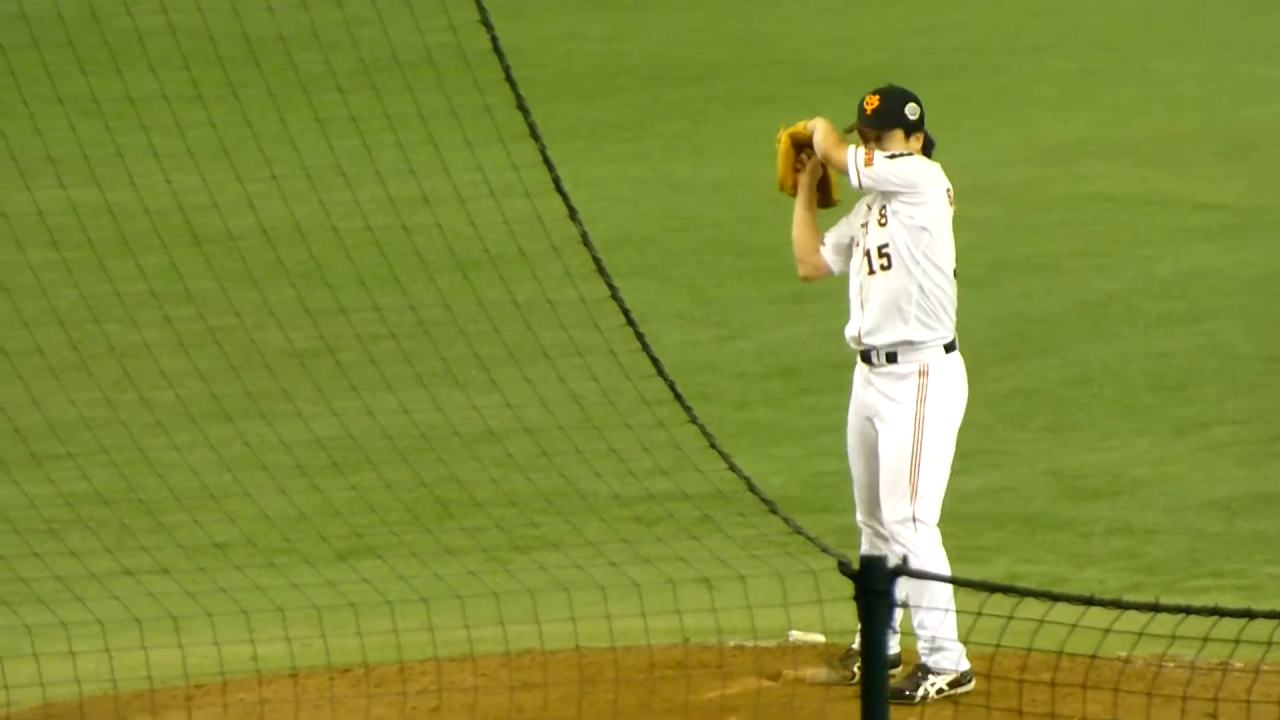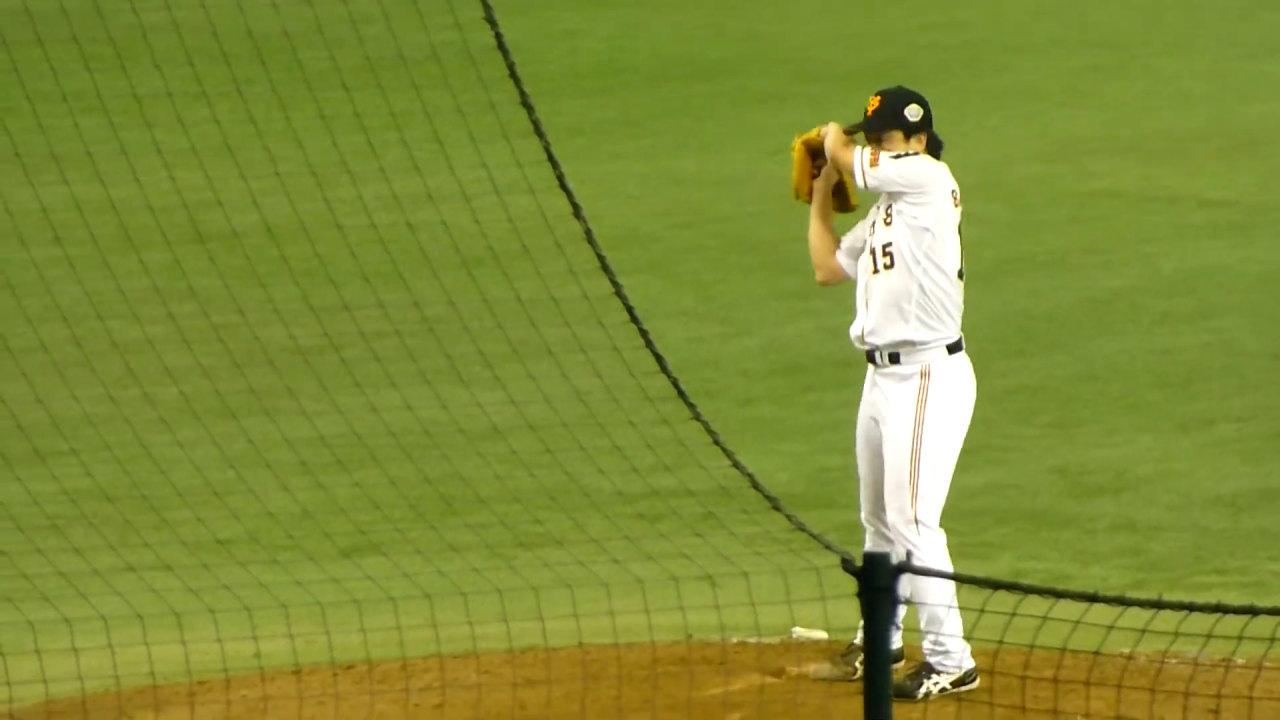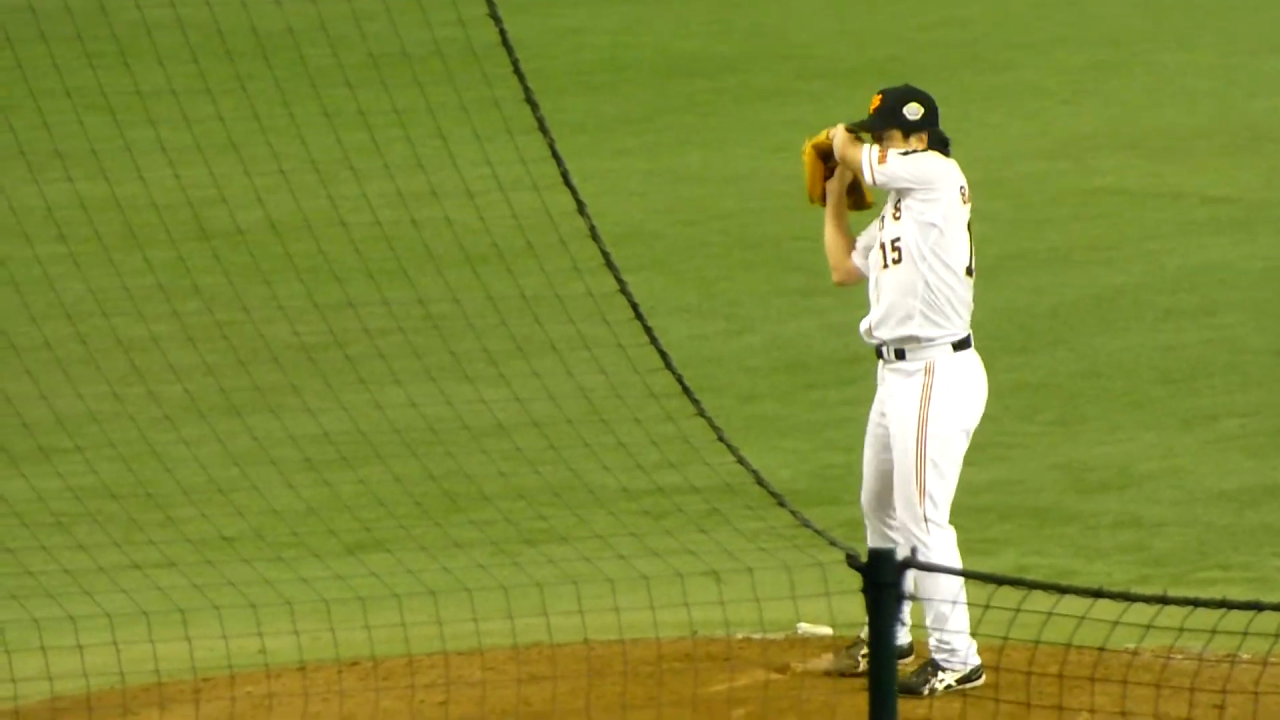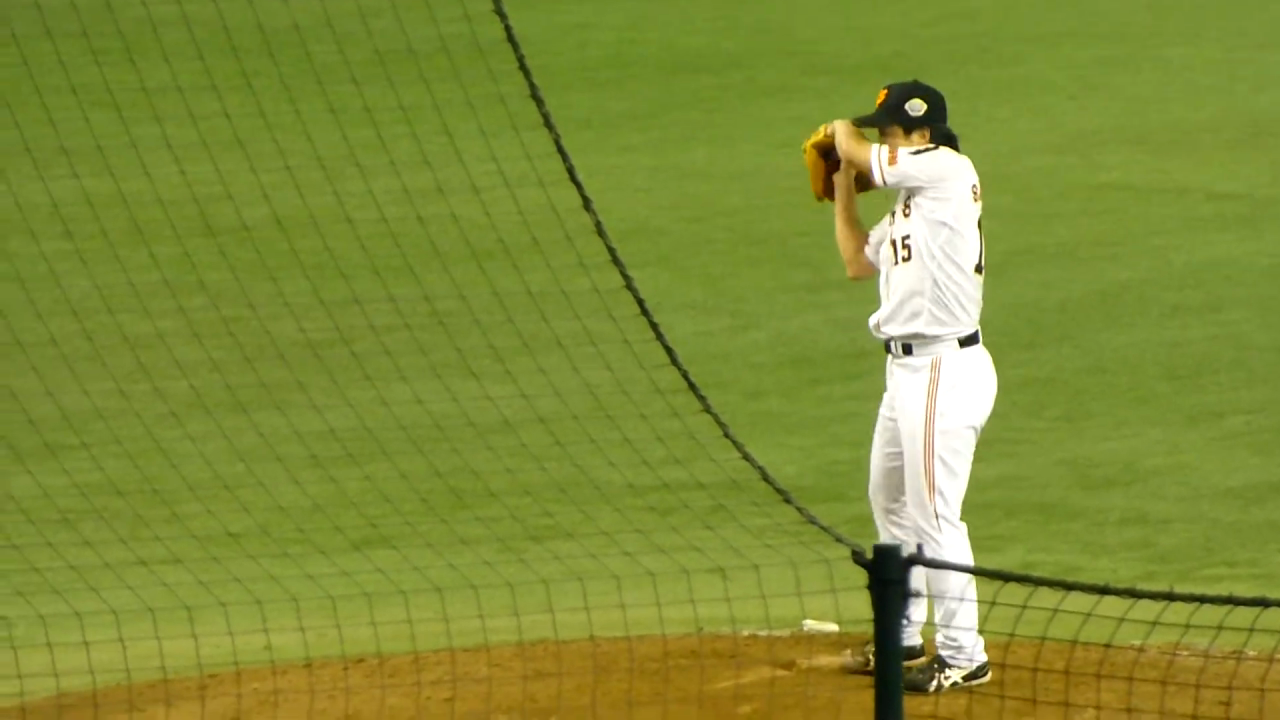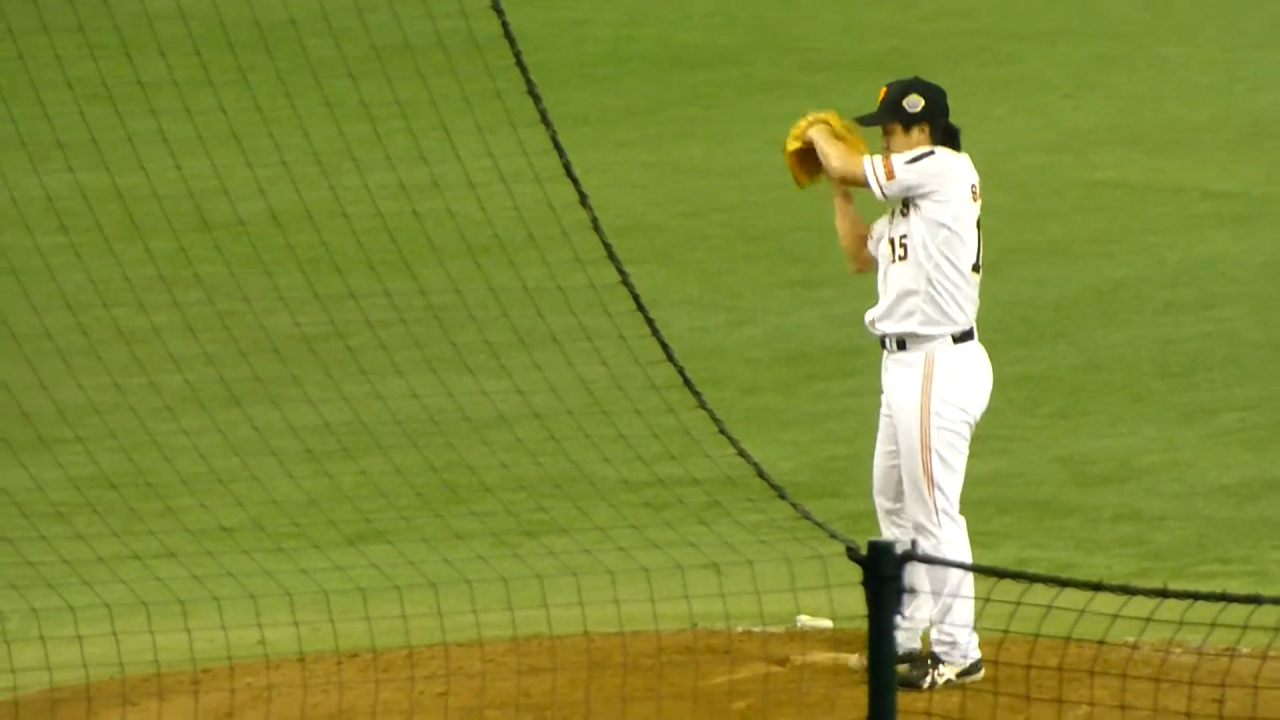
dt=0.1s
person 1, frame 1
left shoulder: (923, 178)
right shoulder: (869, 205)
left elbow: (832, 150)
right elbow: (810, 264)
left wrist: (817, 127)
right wrist: (805, 187)
left hip: (923, 378)
right hip: (870, 375)
left knee: (906, 520)
right knee: (874, 523)
left ankle: (945, 661)
right ankle: (878, 644)
person 1, frame 2
left shoulder: (928, 177)
right shoulder: (884, 209)
left elbow: (841, 151)
right elbow: (827, 269)
left wrist: (832, 137)
right wrist: (821, 194)
left hip: (929, 380)
right hip: (884, 377)
left knee: (911, 522)
right knee: (879, 517)
left ankle: (951, 661)
right ankle: (881, 639)
person 1, frame 3
left shoulder: (937, 174)
right shoulder: (898, 203)
left elbow: (850, 151)
right elbow: (843, 269)
left wrist: (841, 137)
right wrist: (835, 195)
left hip: (937, 377)
right hip: (897, 373)
left knee: (921, 519)
right knee: (881, 510)
left ankle: (957, 657)
right ankle: (888, 636)
person 1, frame 4
left shoulder: (943, 167)
right shoulder: (911, 199)
left elbow: (857, 154)
right elbow: (858, 264)
left wrist: (837, 131)
right wrist: (842, 194)
left hip: (945, 371)
right hip: (909, 369)
left knee: (933, 517)
right knee: (891, 502)
left ankle: (963, 654)
right ankle: (903, 634)
person 1, frame 5
left shoulder: (944, 168)
right shoulder: (913, 194)
left elbow: (848, 165)
right elbow: (861, 255)
left wrist: (819, 132)
right wrist: (840, 188)
left hip: (940, 367)
right hip: (908, 365)
left knee: (931, 513)
right knee: (896, 506)
left ankle: (958, 651)
right ankle: (907, 635)
